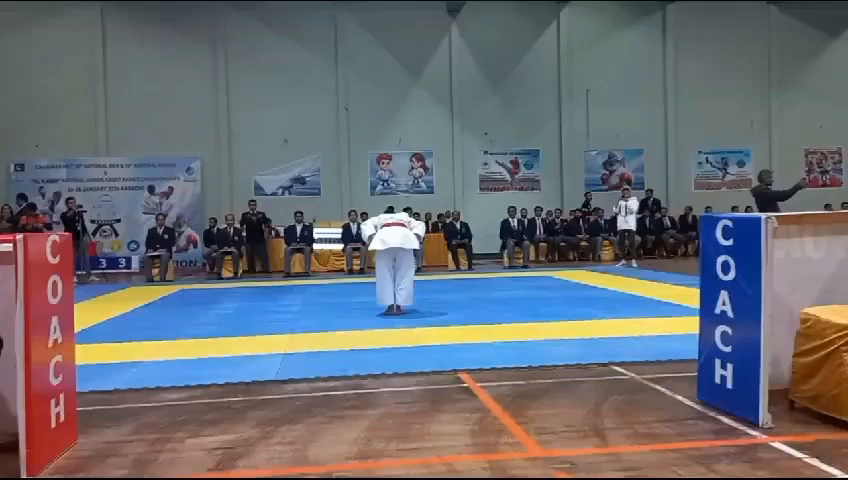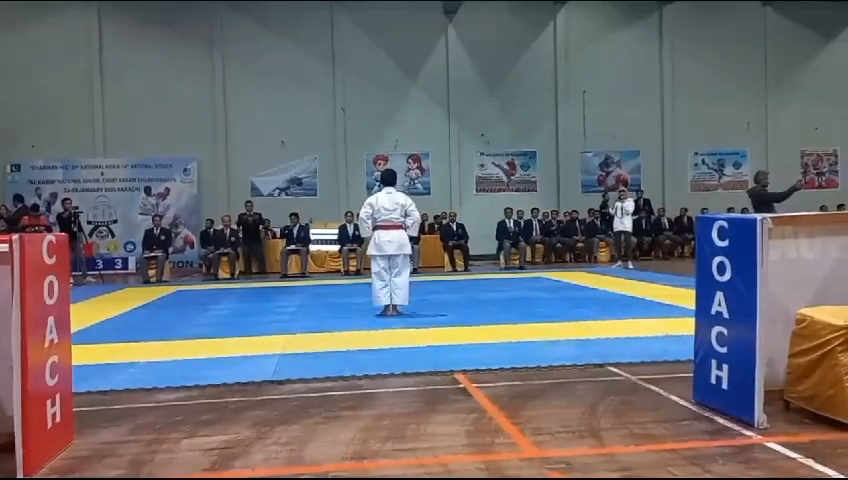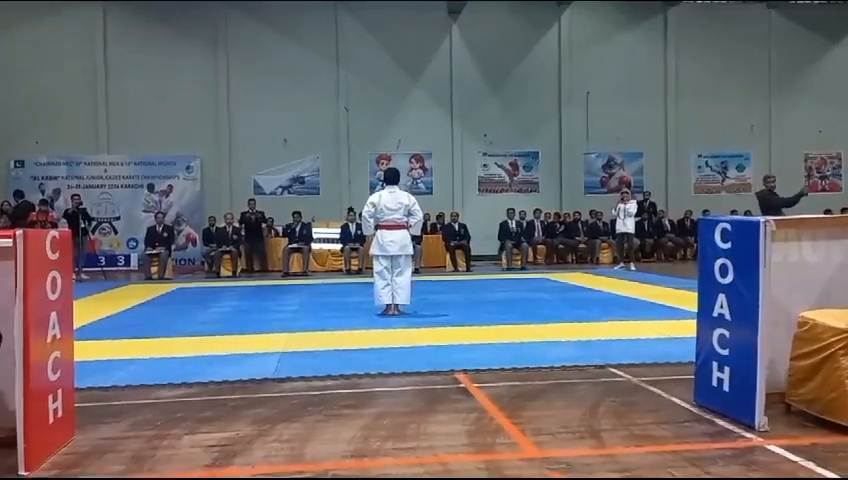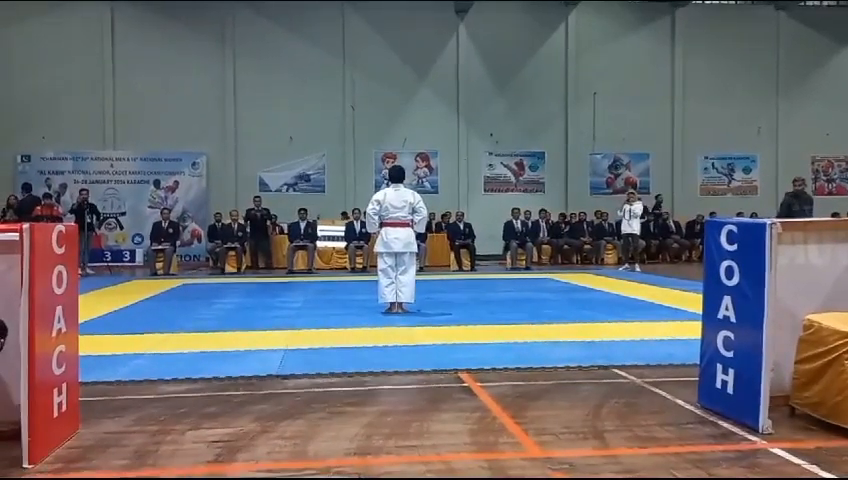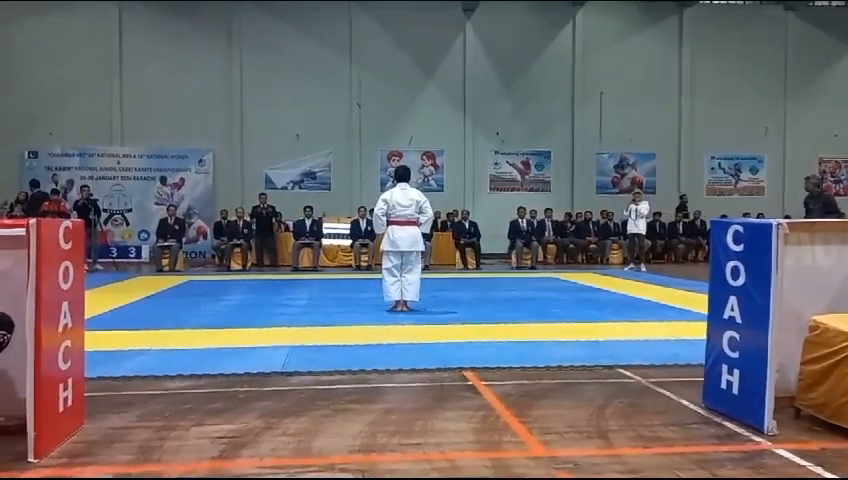
dt=0.7s
person 1, frame 1
left shoulder: (378, 218)
right shoulder: (405, 217)
left elbow: (365, 225)
right elbow: (419, 225)
left wrist: (370, 238)
right wrist: (416, 237)
left hip: (384, 237)
right hip: (403, 236)
left knee: (385, 275)
right knee: (404, 274)
left ankle: (390, 306)
right ankle: (399, 306)
person 1, frame 2
left shoulder: (373, 198)
right shoulder: (403, 197)
left elbow: (363, 217)
right elbow: (415, 216)
left wrist: (368, 235)
right wrist: (407, 233)
left hip: (380, 238)
right hip: (399, 238)
left knee: (381, 274)
right knee: (399, 274)
left ankle: (386, 307)
right ankle: (395, 307)
person 1, frame 3
left shoulder: (376, 197)
right shoulder: (407, 197)
left elbow: (366, 215)
right elbow: (418, 215)
left wrist: (372, 232)
right wrist: (409, 231)
left hip: (383, 237)
right hip: (401, 237)
left knee: (383, 273)
right knee: (401, 273)
left ankle: (388, 306)
right ankle: (397, 306)
person 1, frame 4
left shoulder: (381, 194)
right shoulder: (412, 194)
left elbow: (371, 213)
right elbow: (422, 213)
left wrist: (376, 229)
right wrist: (414, 228)
left hip: (387, 235)
right hip: (406, 235)
left knee: (387, 271)
right knee: (406, 271)
left ankle: (392, 305)
right ankle: (401, 305)
person 1, frame 5
left shoulder: (388, 194)
right shoulder: (417, 194)
left elbow: (378, 213)
right elbow: (428, 213)
left wrist: (383, 230)
right wrist: (420, 228)
left hip: (393, 234)
right hip: (412, 235)
left knee: (392, 270)
right knee: (411, 270)
left ankle: (397, 303)
right ankle: (406, 303)
